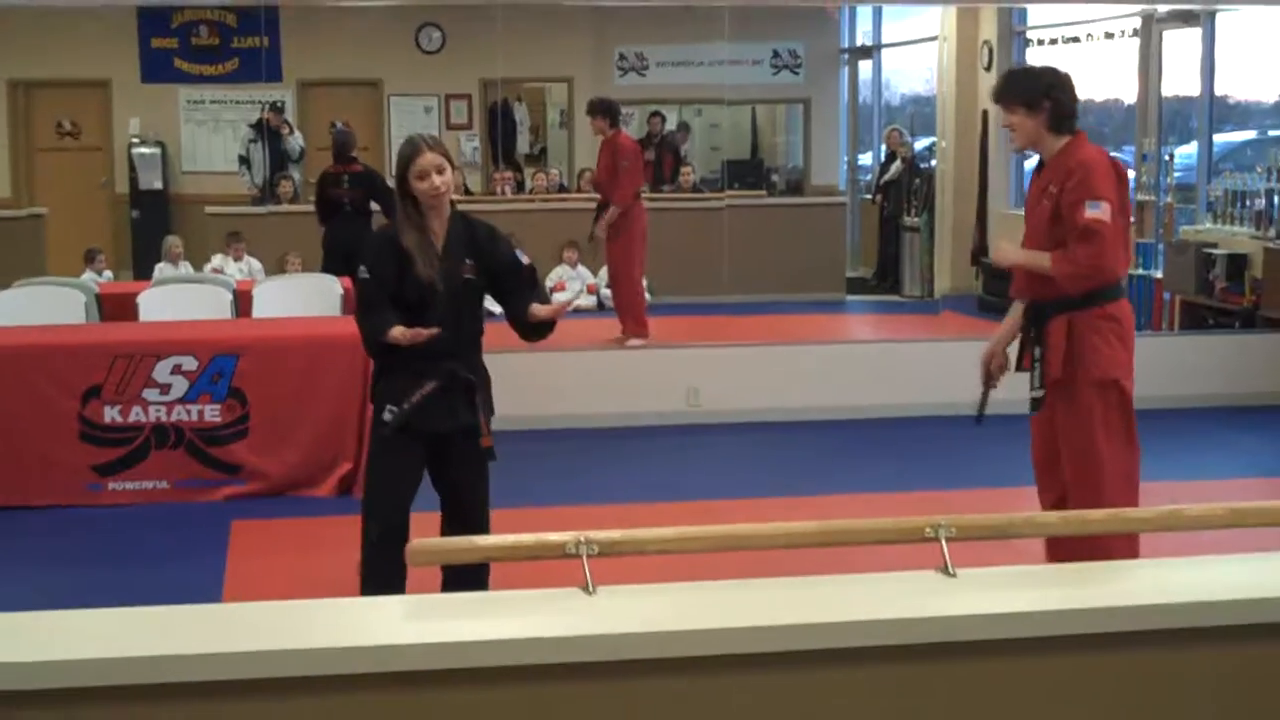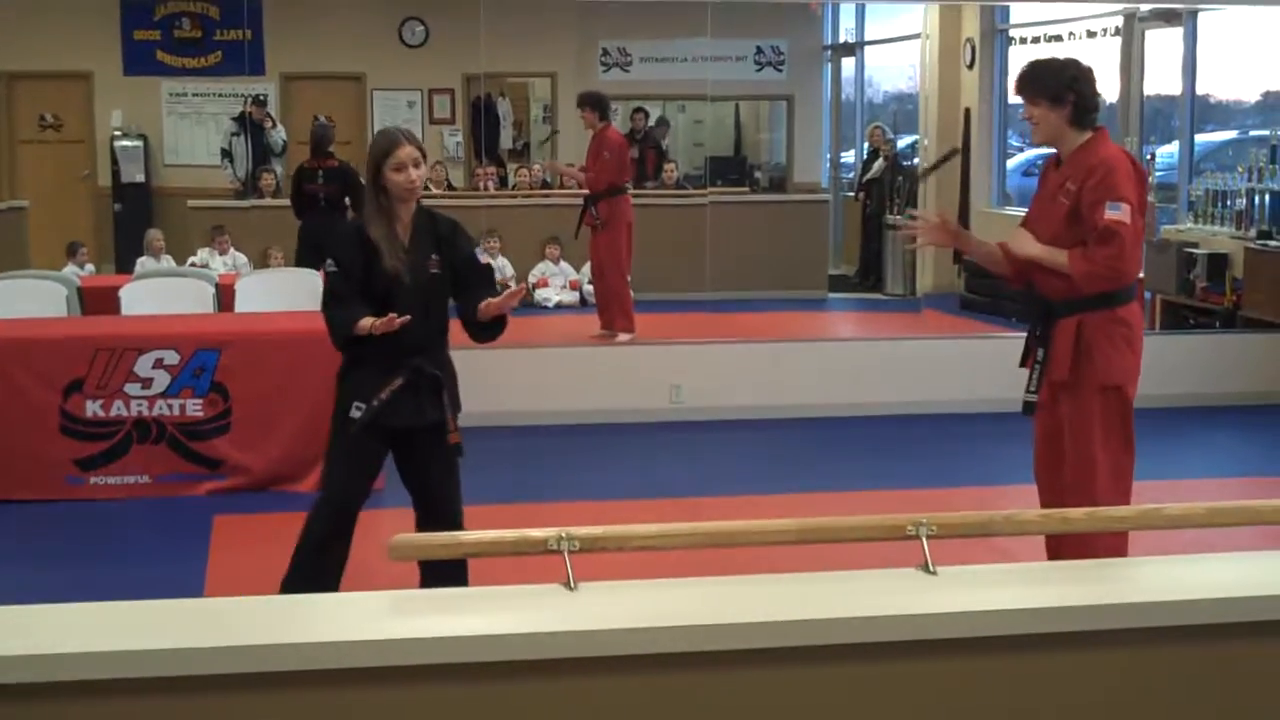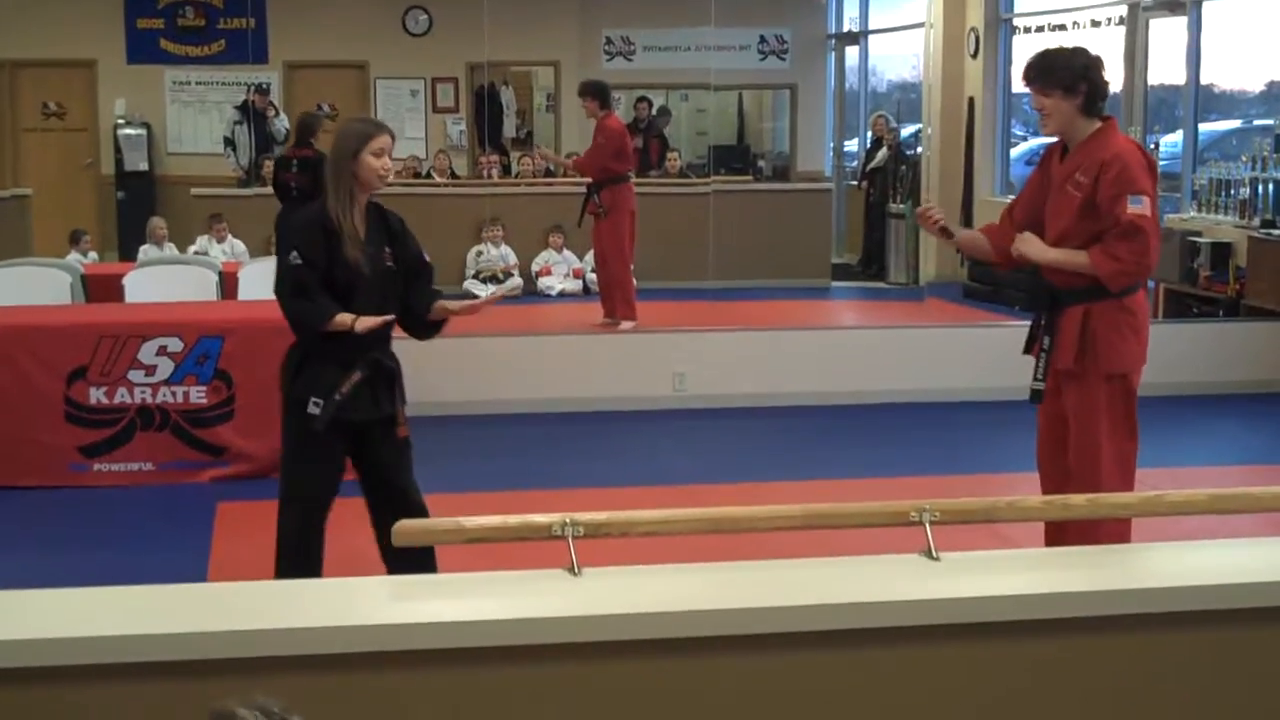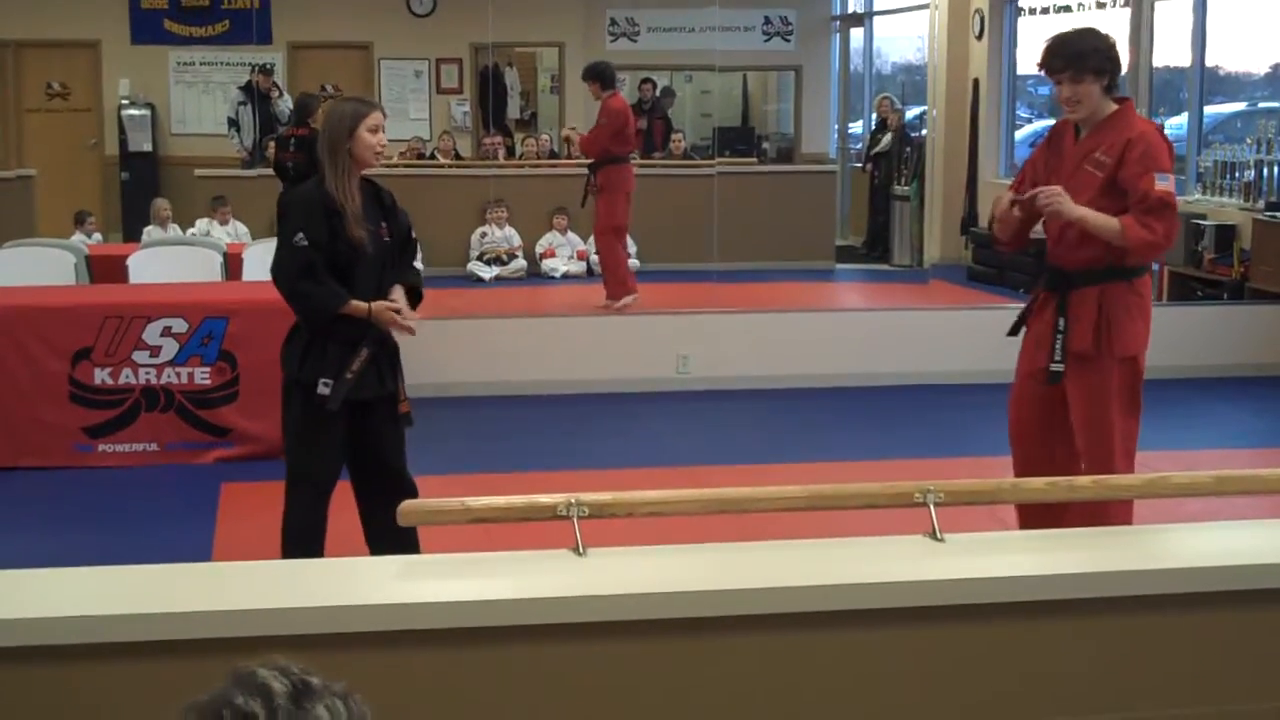
dt=0.4s
person 1, frame 1
left shoulder: (1089, 167)
right shoulder: (1046, 172)
left elbow: (1095, 261)
left wrist: (1019, 256)
right wrist: (1006, 334)
left hip: (1091, 333)
right hip: (1057, 333)
left knee: (1100, 473)
right knee: (1055, 470)
person 1, frame 2
left shoulder: (1109, 167)
right shoulder: (1056, 168)
left elbow: (1114, 264)
right elbow: (1026, 262)
left wrist: (1037, 250)
right wrist: (961, 241)
left hip: (1098, 336)
right hip: (1061, 334)
left knee: (1095, 475)
right knee: (1056, 471)
person 1, frame 3
left shoulder: (1121, 159)
right shoulder: (1056, 158)
left elbow: (1135, 257)
right elbow: (1011, 235)
left wrist: (1050, 255)
right wrist: (951, 234)
left hip: (1104, 326)
right hip: (1064, 323)
left knee: (1100, 464)
right knee: (1057, 458)
person 1, frame 4
left shoulder: (1140, 140)
right shoulder: (1058, 138)
left elbow: (1155, 232)
right elbow: (1012, 232)
left wrist: (1077, 211)
right wrist: (1007, 215)
left hip: (1109, 309)
right hip: (1055, 302)
left knee: (1102, 446)
right knee: (1030, 428)
person 2, frame 1
left shoulder: (479, 237)
right shoulder: (388, 242)
left elbow: (518, 291)
right elbow: (371, 315)
left wrist: (541, 311)
right wrist: (400, 335)
left hip: (463, 384)
right hip: (404, 387)
left knee: (468, 504)
right knee: (387, 507)
person 2, frame 2
left shoulder: (445, 232)
right shoulder: (357, 237)
left elbow: (473, 300)
right elbow: (339, 309)
left wrist: (495, 306)
right wrist: (371, 325)
left hip: (429, 381)
right hip: (369, 382)
left knee: (440, 500)
right knee: (340, 498)
right ankle: (303, 600)
person 2, frame 3
left shoulder: (390, 227)
right shoulder: (310, 225)
left elbow: (415, 299)
right elbow: (299, 304)
left wrist: (451, 308)
right wrist: (351, 323)
left hip: (376, 375)
right hip: (320, 377)
left knee: (396, 488)
right knee: (307, 495)
person 2, frame 4
left shoulder: (381, 201)
right shoulder: (306, 202)
left elbow: (400, 267)
right elbow: (301, 284)
left wrist: (399, 296)
right wrist: (368, 310)
left hip: (374, 353)
right hip: (322, 356)
left knee: (387, 467)
right knee: (313, 474)
person 3, frame 1
left shoulder: (624, 146)
right shoulder: (606, 144)
left elbow: (626, 190)
left wrist: (604, 223)
right wrist: (595, 182)
left hip: (627, 216)
right hip: (614, 215)
left knee: (628, 273)
right knee: (617, 275)
left ankle: (638, 331)
right ankle: (629, 328)
person 3, frame 2
left shoulder: (612, 140)
right shoulder: (599, 137)
left elbow: (599, 180)
left wrist: (566, 171)
right wrist: (577, 172)
left hip: (614, 210)
right hip: (602, 210)
left knee: (614, 270)
right knee: (600, 270)
left ankle: (625, 327)
right ankle: (609, 324)
person 3, frame 3
left shoulder: (611, 128)
right shoulder: (605, 125)
left elbow: (588, 165)
left wrist: (553, 158)
right wrist: (571, 162)
left hip: (615, 198)
right hip: (606, 197)
left knee: (617, 257)
right knee: (603, 258)
left ankle: (626, 314)
right ankle: (612, 312)
person 3, frame 4
left shoulder: (612, 108)
right shoulder: (614, 104)
left elbow: (591, 146)
left wrist: (572, 135)
right wrist: (579, 137)
left hip: (612, 177)
right hip: (613, 175)
left knee: (606, 234)
right knee: (612, 235)
left ankle: (624, 289)
right ankle: (616, 293)
